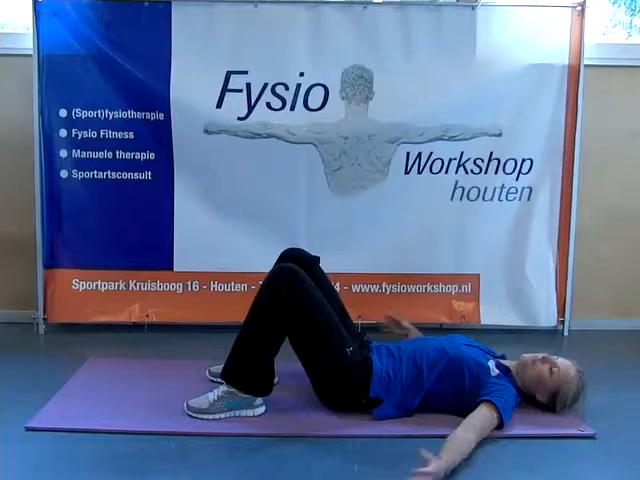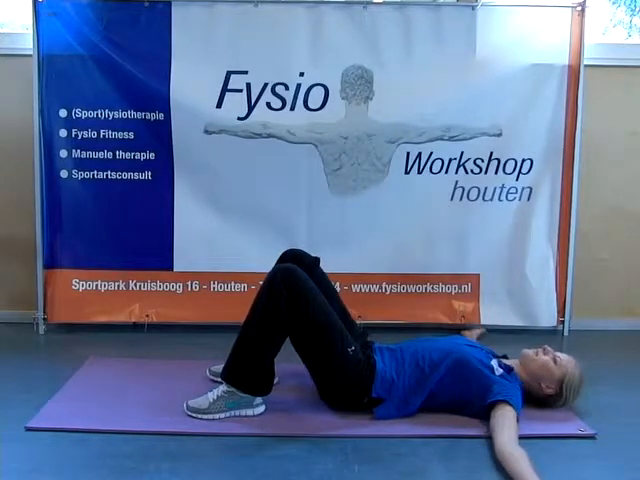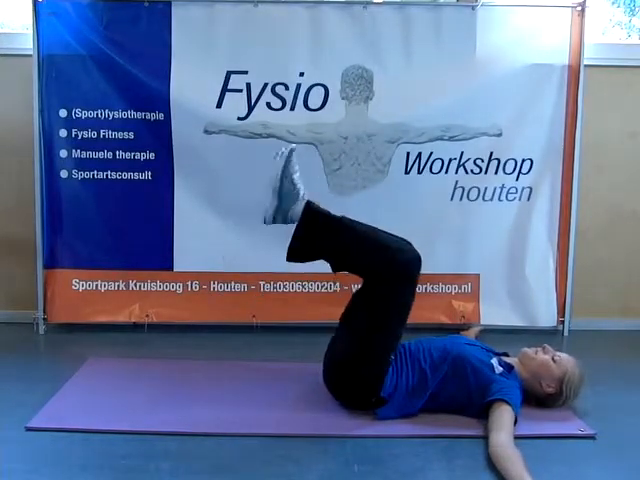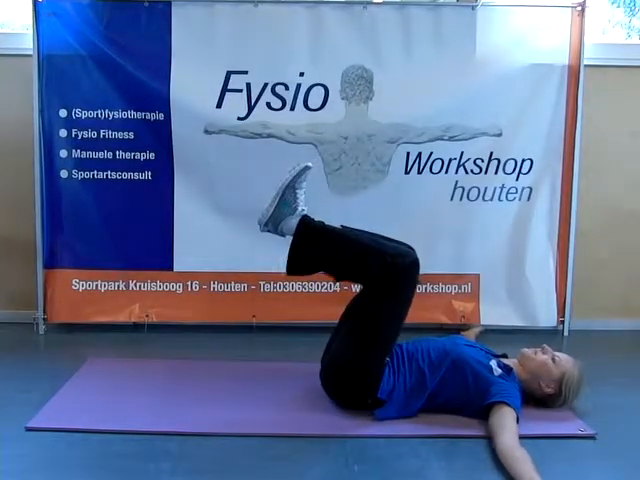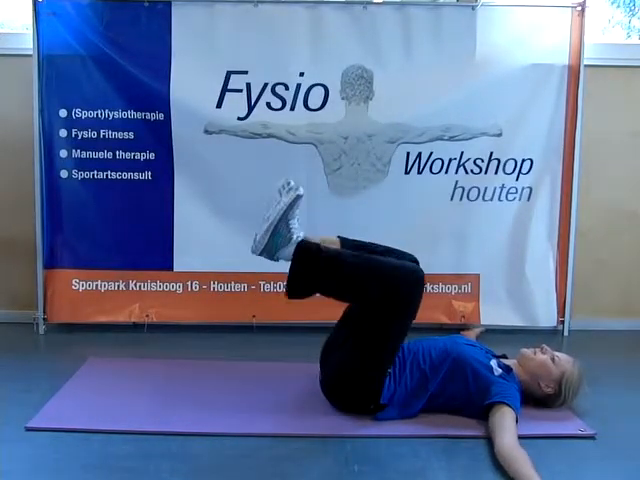
dt=1s
person 1, frame 1
left shoulder: (502, 391)
right shoulder: (495, 360)
left elbow: (468, 432)
right wrist: (411, 331)
left hip: (356, 383)
right hip: (365, 355)
left knee: (285, 281)
right knee: (295, 259)
left ankle: (243, 392)
right ankle: (250, 368)
person 1, frame 2
left shoulder: (506, 389)
right shoulder: (494, 360)
left elbow: (506, 444)
right wrist: (467, 338)
left hip: (358, 382)
right hip: (367, 355)
left knee: (285, 281)
right knee: (295, 260)
left ankle: (242, 391)
right ankle: (250, 365)
person 1, frame 3
left shoulder: (507, 387)
right shoulder: (496, 359)
left elbow: (500, 441)
left hip: (360, 381)
right hip: (353, 366)
left knee: (402, 261)
right knee: (397, 256)
left ankle: (299, 211)
right ankle: (296, 208)
person 1, frame 4
left shoulder: (506, 390)
right shoulder: (493, 362)
left elbow: (507, 443)
left hip: (355, 381)
right hip: (351, 369)
left knee: (401, 264)
right knee: (398, 259)
left ankle: (294, 225)
right ankle: (294, 222)
person 1, frame 5
left shoulder: (505, 389)
right shoulder: (490, 359)
left elbow: (506, 443)
left hip: (355, 385)
right hip: (345, 361)
left knee: (407, 278)
right knee: (402, 265)
left ankle: (291, 248)
right ankle: (293, 243)
person 2, frame 1
left shoulder: (324, 132)
right shoulder: (389, 132)
left elbow: (269, 129)
right elbow: (443, 131)
left wrist: (219, 127)
right wrist: (487, 130)
person 2, frame 2
left shoulder: (324, 132)
right shoulder: (390, 131)
left elbow: (267, 130)
right elbow: (444, 131)
left wrist: (220, 127)
right wrist: (486, 130)
person 2, frame 3
left shoulder: (324, 132)
right shoulder: (390, 132)
left elbow: (268, 130)
right elbow: (443, 132)
left wrist: (220, 127)
right wrist: (485, 130)
person 2, frame 4
left shoulder: (324, 133)
right shoulder: (389, 132)
left elbow: (268, 130)
right elbow: (443, 131)
left wrist: (221, 127)
right wrist: (485, 130)
person 2, frame 5
left shoulder: (324, 133)
right shoulder: (389, 132)
left elbow: (267, 129)
right elbow: (443, 131)
left wrist: (221, 127)
right wrist: (485, 130)
